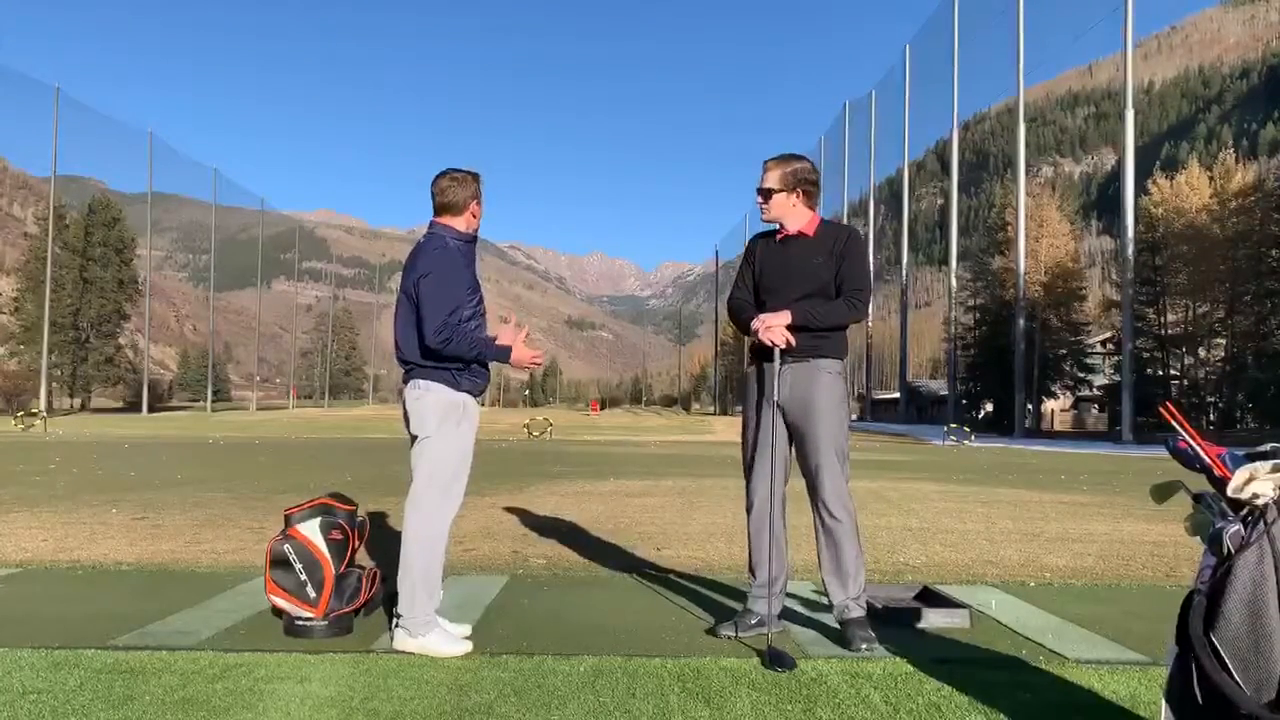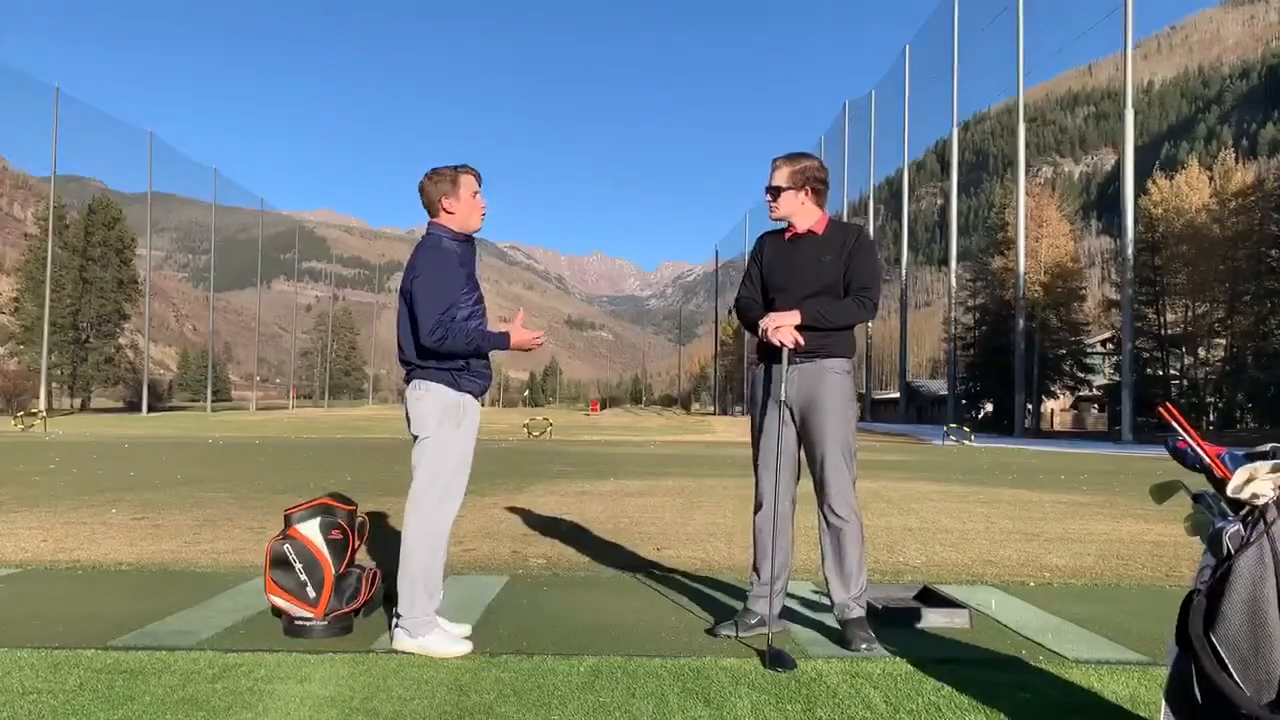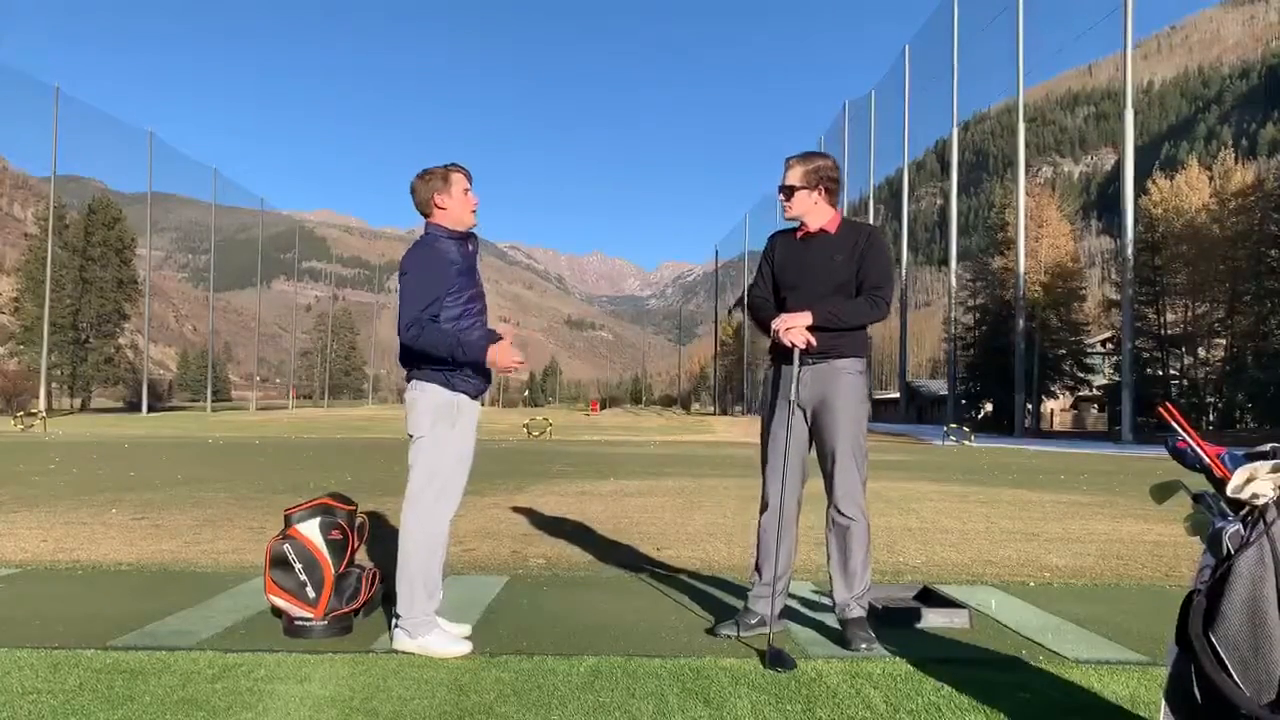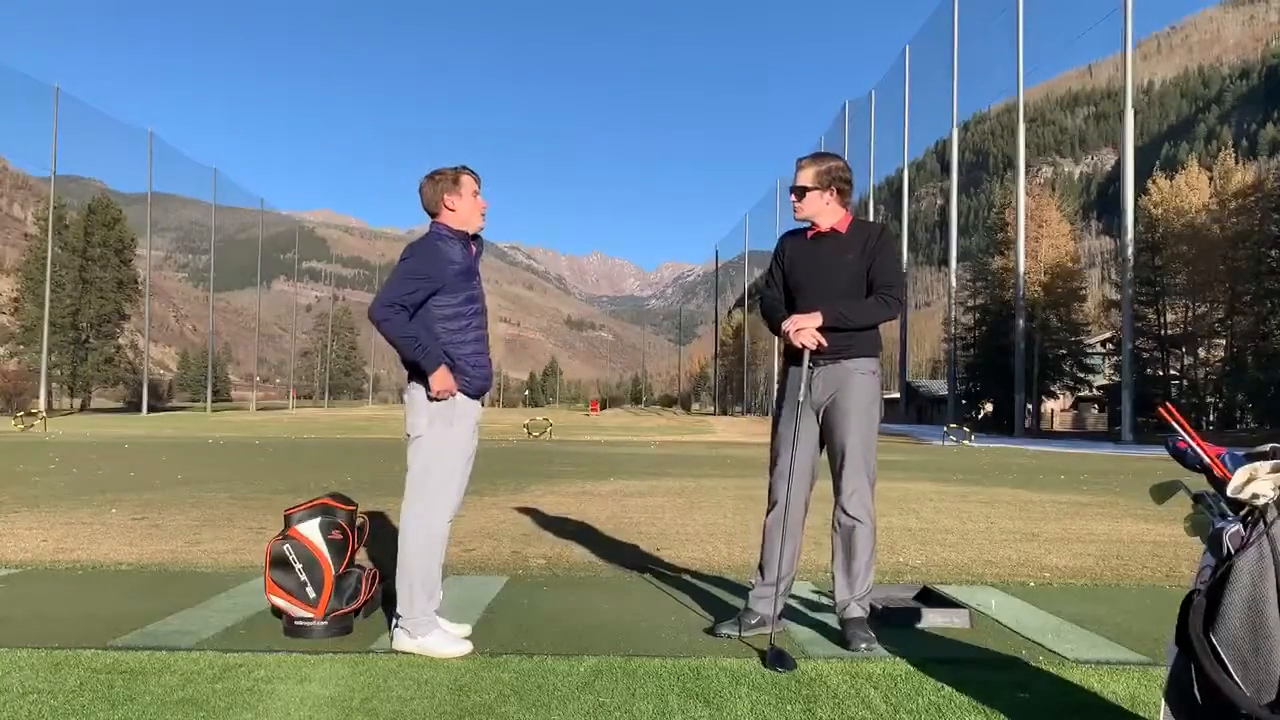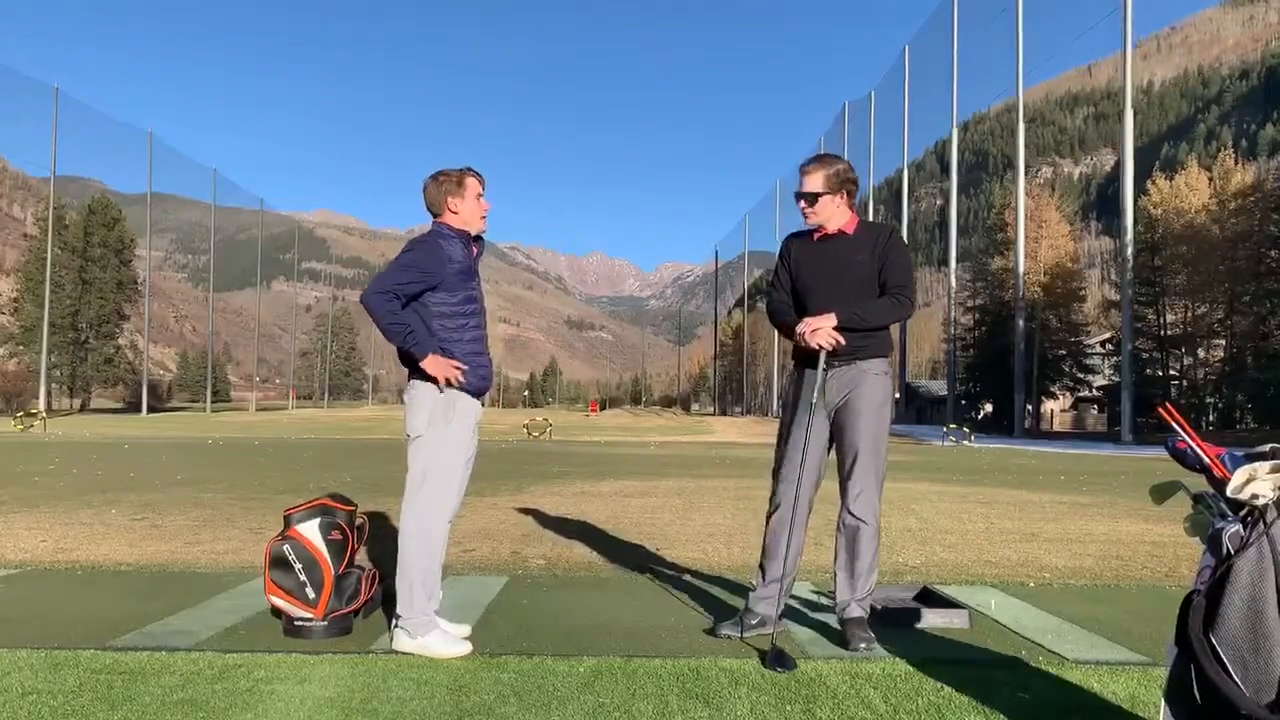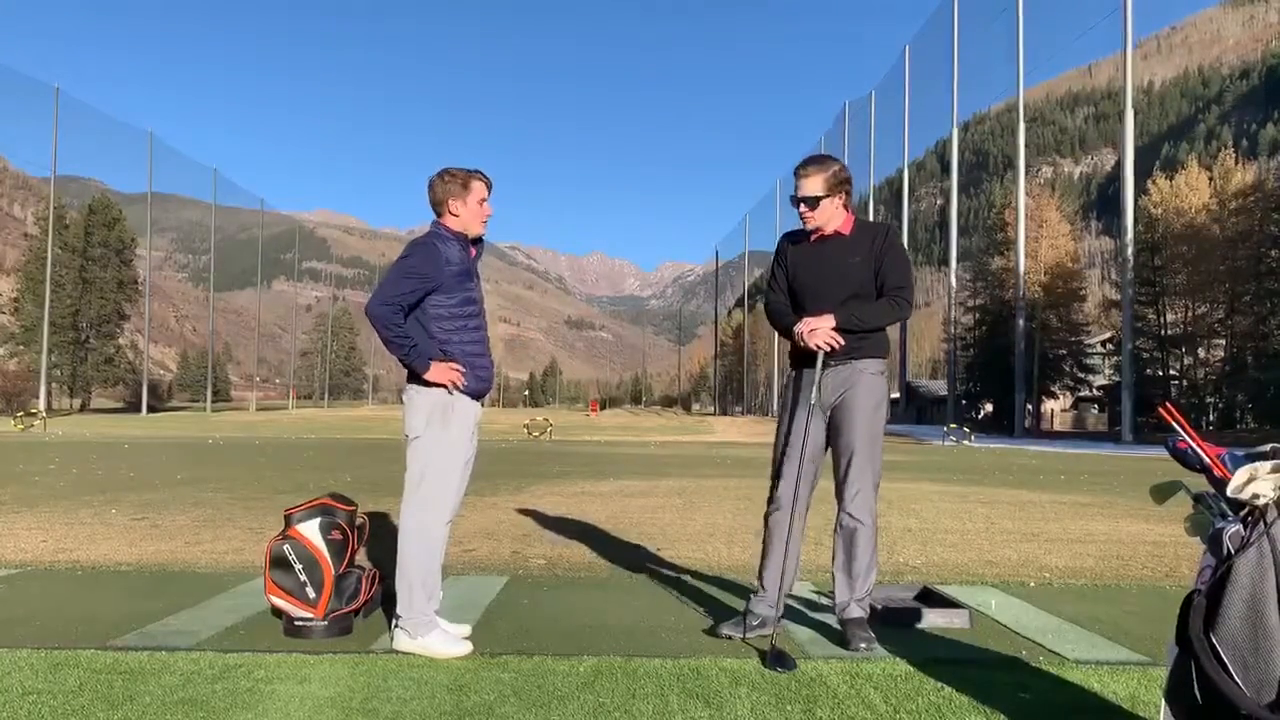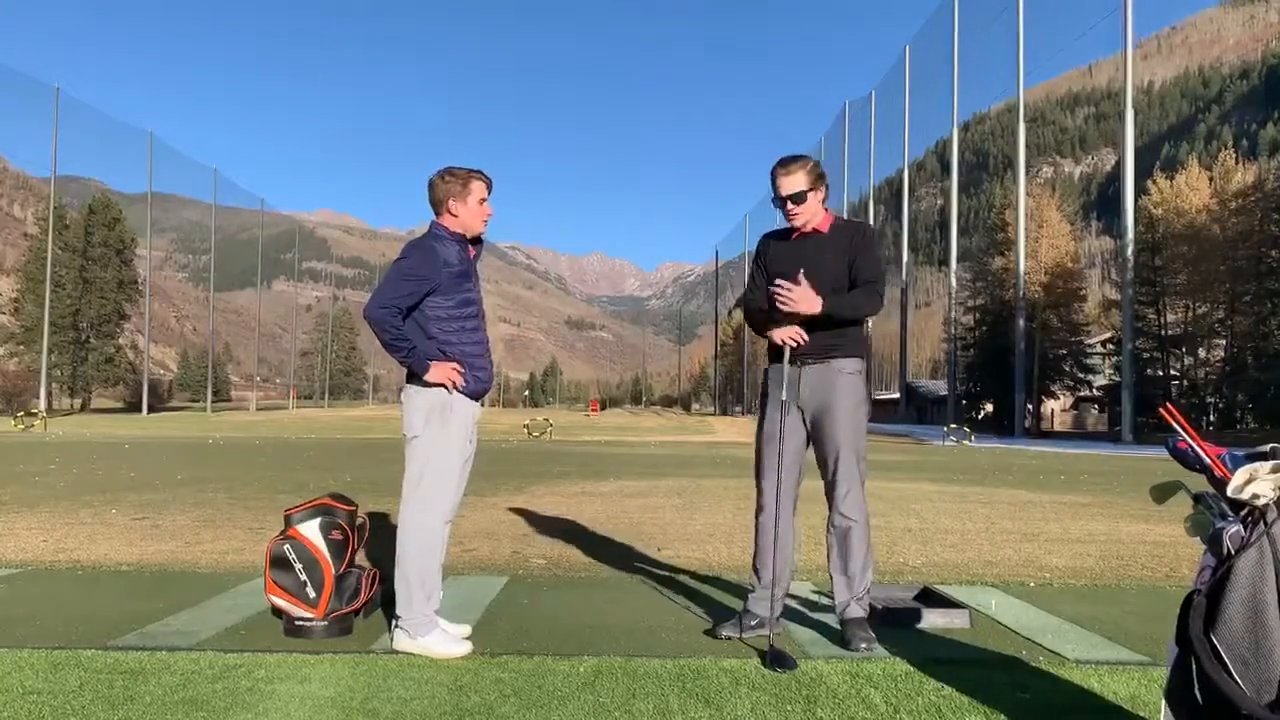
dt=0.4s
person 1, frame 1
left shoulder: (843, 240)
right shoulder: (758, 246)
left elbow: (855, 304)
right elbow: (737, 302)
left wrist: (789, 315)
right wrist: (757, 323)
left hip: (818, 371)
right hip: (763, 372)
left knee: (830, 491)
right knee: (761, 492)
left ankle: (851, 609)
right ankle: (763, 604)
person 1, frame 2
left shoulder: (851, 239)
right shoulder: (767, 245)
left elbow: (864, 303)
right elbow: (745, 302)
left wrist: (797, 315)
right wrist: (767, 324)
left hip: (826, 371)
right hip: (771, 372)
left knee: (836, 493)
right knee: (770, 493)
left ankle: (851, 610)
right ankle: (764, 605)
person 1, frame 3
left shoulder: (863, 239)
right shoulder: (778, 244)
left elbow: (877, 303)
right elbow: (757, 301)
left wrist: (809, 316)
right wrist: (778, 325)
left hip: (839, 372)
right hip: (784, 373)
left knee: (845, 494)
right knee: (777, 493)
left ankle: (853, 610)
right ankle: (764, 604)
person 1, frame 4
left shoulder: (874, 238)
right shoulder: (789, 244)
left elbow: (888, 302)
right elbow: (769, 300)
left wrist: (820, 317)
right wrist: (788, 325)
left hip: (852, 372)
right hip: (798, 374)
left knee: (853, 495)
right knee: (785, 492)
left ankle: (854, 611)
right ankle: (764, 604)
person 1, frame 5
left shoulder: (882, 239)
right shoulder: (794, 246)
left elbow: (901, 302)
right elbow: (777, 305)
left wrist: (834, 318)
right wrist: (802, 328)
left hip: (864, 374)
right hip: (808, 375)
left knee: (860, 497)
right knee: (788, 492)
left ankle: (854, 612)
right ankle: (764, 605)
person 1, frame 6
left shoulder: (879, 238)
right shoulder: (789, 245)
left elbow: (899, 302)
right elbow: (774, 304)
left wrist: (832, 319)
right wrist: (800, 329)
left hip: (860, 373)
right hip: (805, 374)
left knee: (856, 497)
right knee: (784, 493)
left ankle: (854, 611)
right ankle: (764, 606)
person 1, frame 7
left shoulder: (856, 236)
right shoulder: (770, 245)
left elbow: (871, 297)
right elbow: (753, 303)
left wrist: (817, 304)
right wrist: (770, 327)
left hip: (838, 372)
right hip: (783, 373)
left knee: (845, 494)
right knee: (773, 493)
left ankle: (854, 611)
right ankle: (763, 606)
person 2, frame 1
left shoulder: (436, 250)
right shoulder: (443, 255)
right elbow: (441, 336)
left wrist: (492, 340)
right wrist: (504, 354)
left hip: (443, 391)
right hip: (445, 393)
left knee: (434, 504)
right knee: (432, 505)
left ankle: (419, 613)
right ankle: (415, 624)
person 2, frame 2
left shoulder: (450, 252)
right shoulder: (437, 255)
right elbow: (435, 334)
left wrist: (500, 335)
right wrist: (504, 340)
left hip: (451, 393)
right hip: (444, 394)
left knee: (438, 505)
right knee: (432, 505)
left ankle: (420, 613)
right ankle: (414, 625)
person 2, frame 3
left shoulder: (460, 251)
right shoulder: (428, 254)
right elbow: (415, 330)
left wrist: (493, 339)
right wrist: (484, 354)
left hip: (458, 394)
right hip: (441, 395)
left knee: (440, 506)
right knee: (429, 506)
left ankle: (423, 614)
right ankle: (413, 625)
person 2, frame 4
left shoulder: (464, 252)
right shoulder: (431, 252)
right elbow: (385, 310)
left wrist: (465, 368)
right wrist: (432, 366)
left hip: (462, 398)
right hip: (441, 398)
left knee: (441, 509)
right knee: (428, 509)
left ankle: (423, 614)
right ankle: (413, 625)
person 2, frame 5
left shoulder: (464, 253)
right shoulder: (432, 249)
right elbow: (377, 296)
right wrist: (424, 355)
left hip: (462, 397)
right hip: (441, 398)
left knee: (441, 509)
right knee: (428, 509)
left ankle: (424, 614)
right ankle: (413, 625)
person 2, frame 6
left shoulder: (463, 253)
right shoulder: (429, 252)
right elbow: (381, 308)
right wrist: (423, 364)
left hip: (463, 400)
right hip: (440, 399)
left knee: (440, 510)
right knee: (427, 509)
left ankle: (423, 614)
right ankle: (413, 625)
person 2, frame 7
left shoulder: (462, 254)
right shoulder: (427, 253)
right elbow: (379, 310)
right wrist: (423, 365)
left hip: (463, 400)
right hip: (439, 400)
left knee: (440, 510)
right knee: (426, 509)
left ankle: (424, 614)
right ankle: (413, 626)
